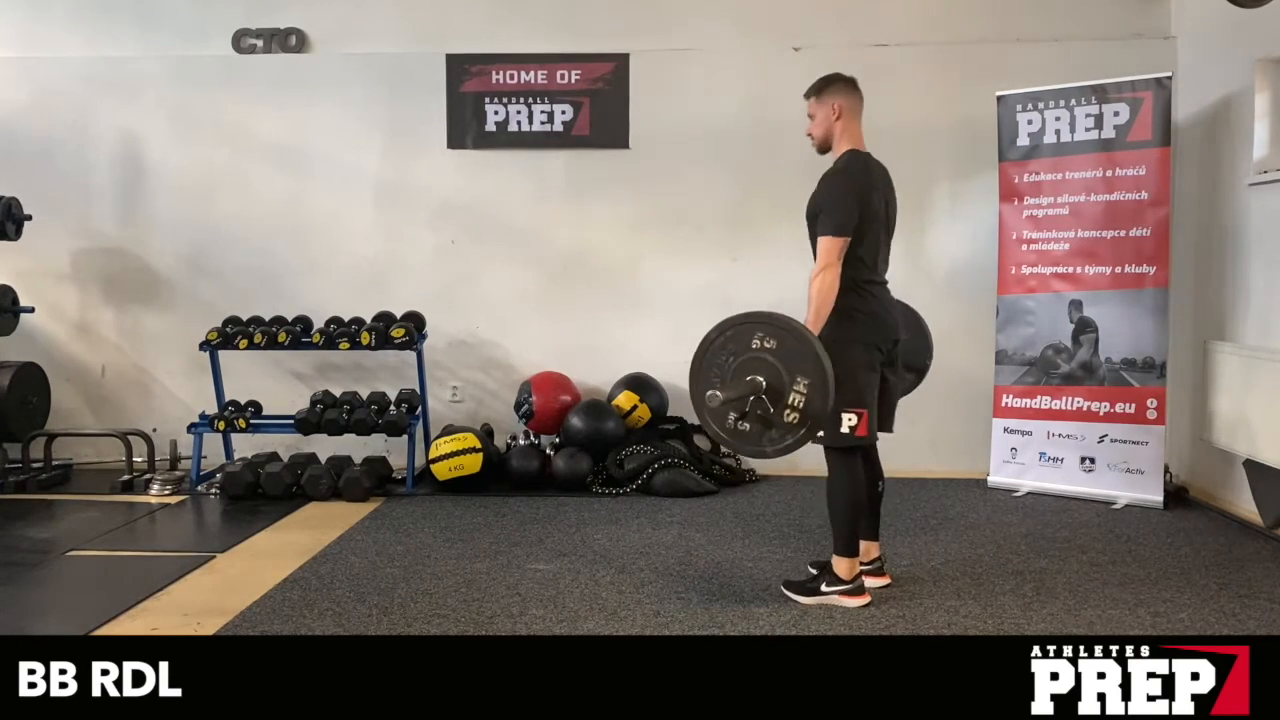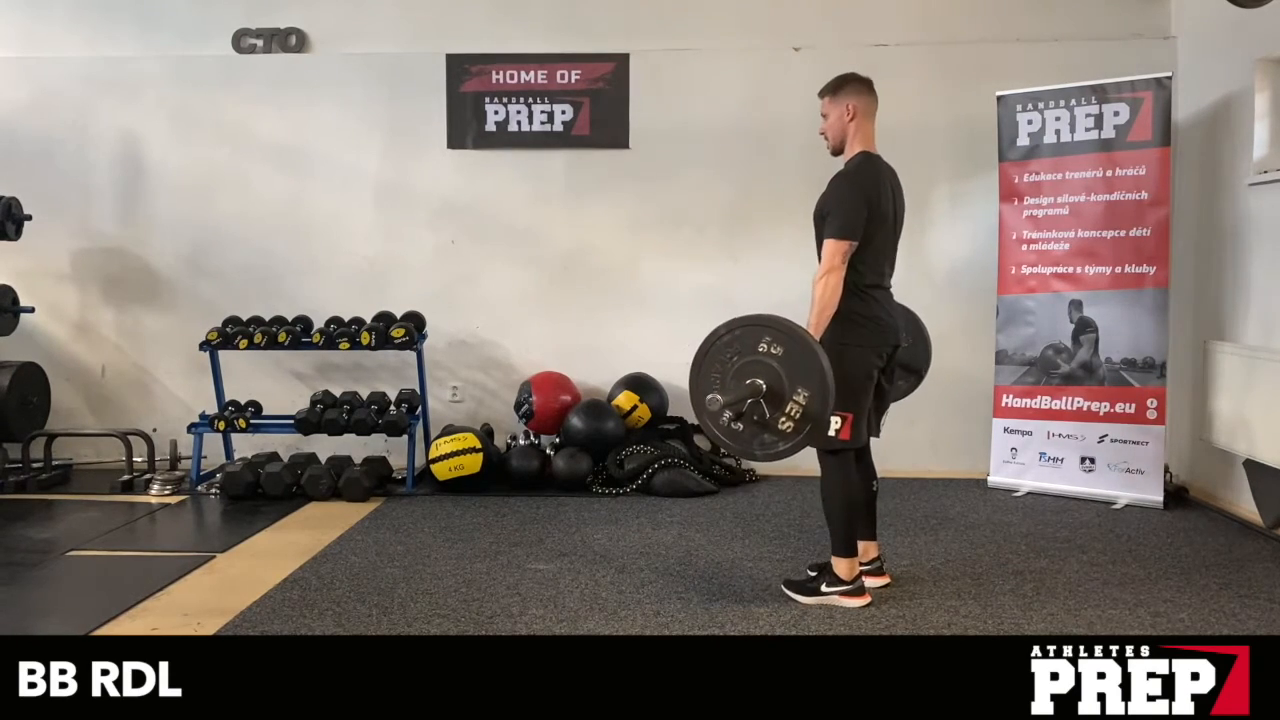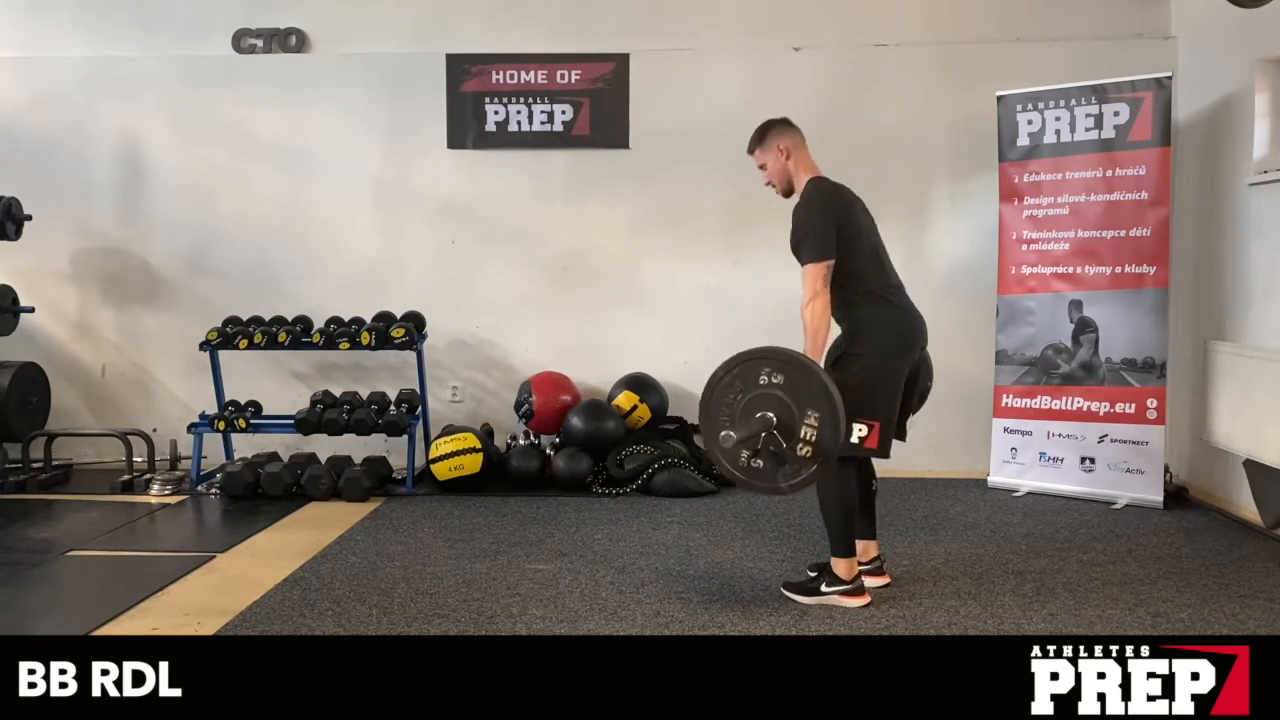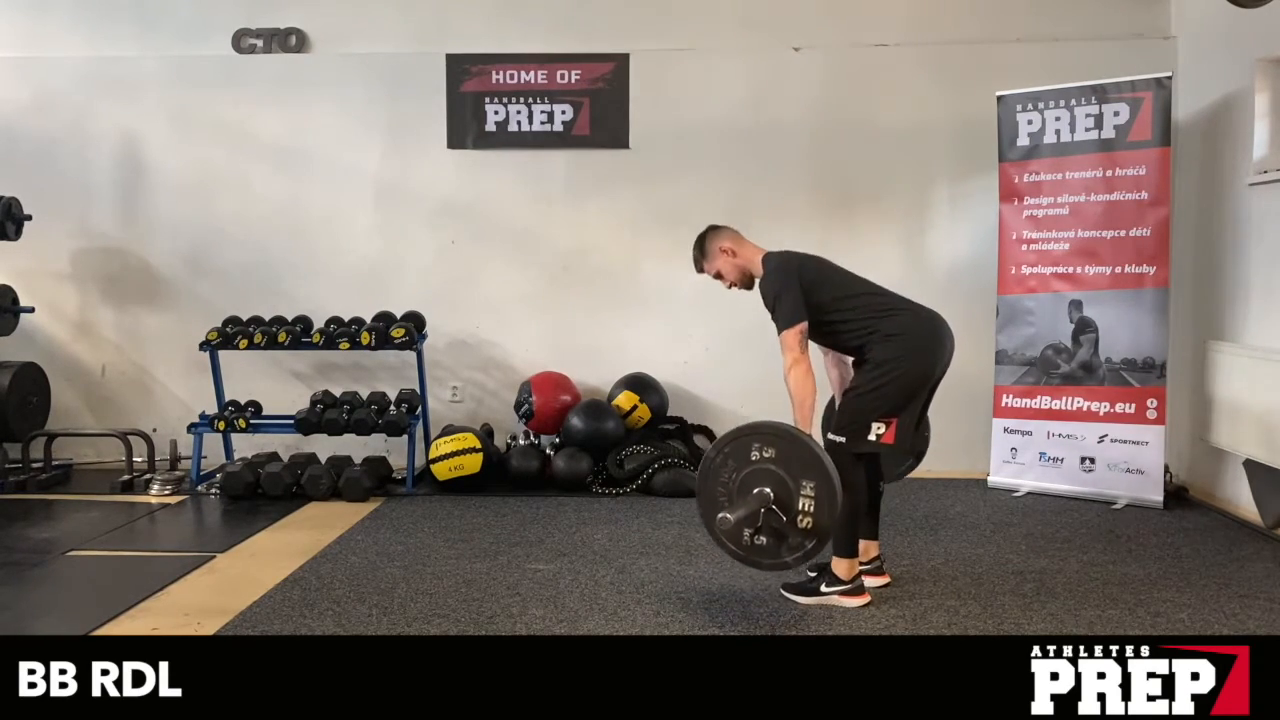
dt=0.5s
person 1, frame 1
left shoulder: (841, 178)
right shoulder: (874, 174)
left elbow: (828, 267)
left hip: (852, 330)
right hip: (878, 322)
left knee: (843, 447)
right knee: (859, 443)
left ankle: (844, 577)
right ankle: (869, 559)
person 1, frame 2
left shoulder: (851, 182)
right shoulder: (885, 178)
left elbow: (833, 271)
left wrist: (808, 343)
left hip: (851, 335)
right hip: (878, 328)
left knee: (836, 450)
right knee: (853, 447)
left ankle: (844, 577)
right ankle: (868, 559)
person 1, frame 3
left shoulder: (813, 204)
right shoulder: (835, 197)
left elbow: (817, 295)
right wrist: (832, 362)
left hip: (879, 340)
right hip: (901, 331)
right knee: (851, 447)
left ankle: (843, 579)
right ankle: (868, 559)
person 1, frame 4
left shoulder: (776, 276)
right shoulder: (792, 269)
left elbow: (796, 362)
right elbow: (833, 349)
right wrist: (848, 408)
left hip: (907, 345)
right hip: (928, 338)
left knee: (843, 449)
right knee: (857, 445)
left ankle: (843, 579)
right ankle: (868, 559)
